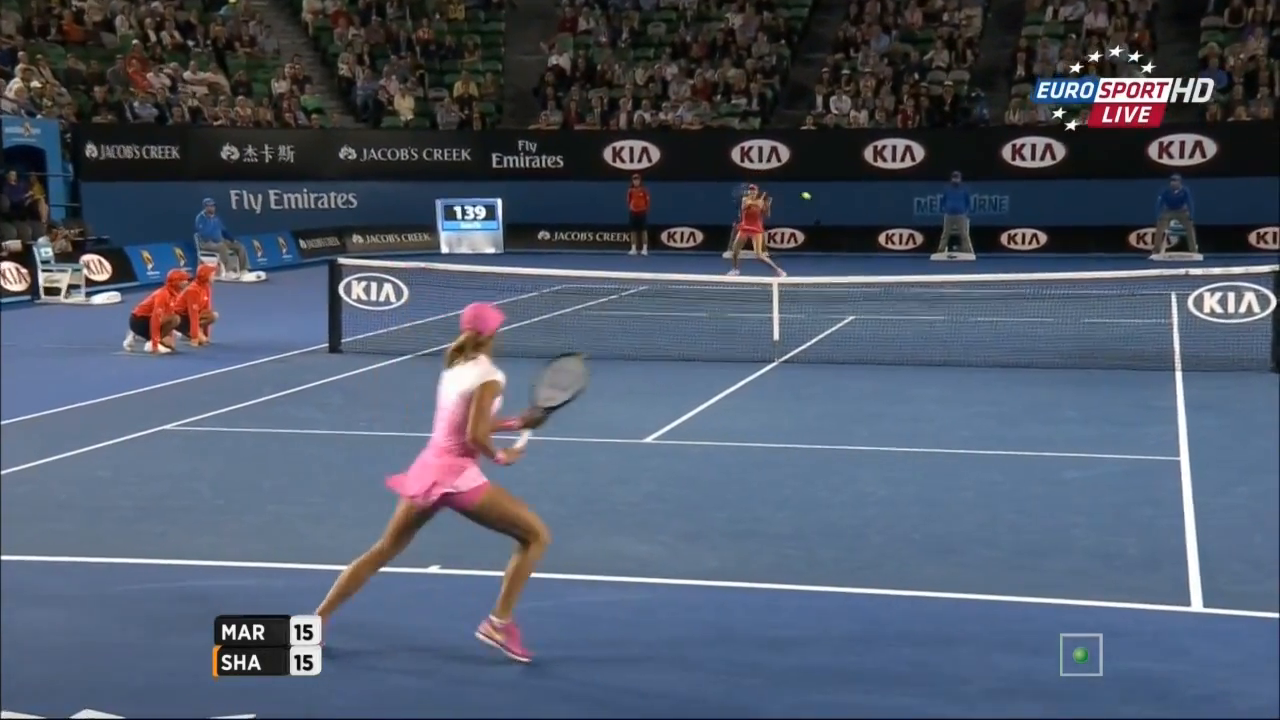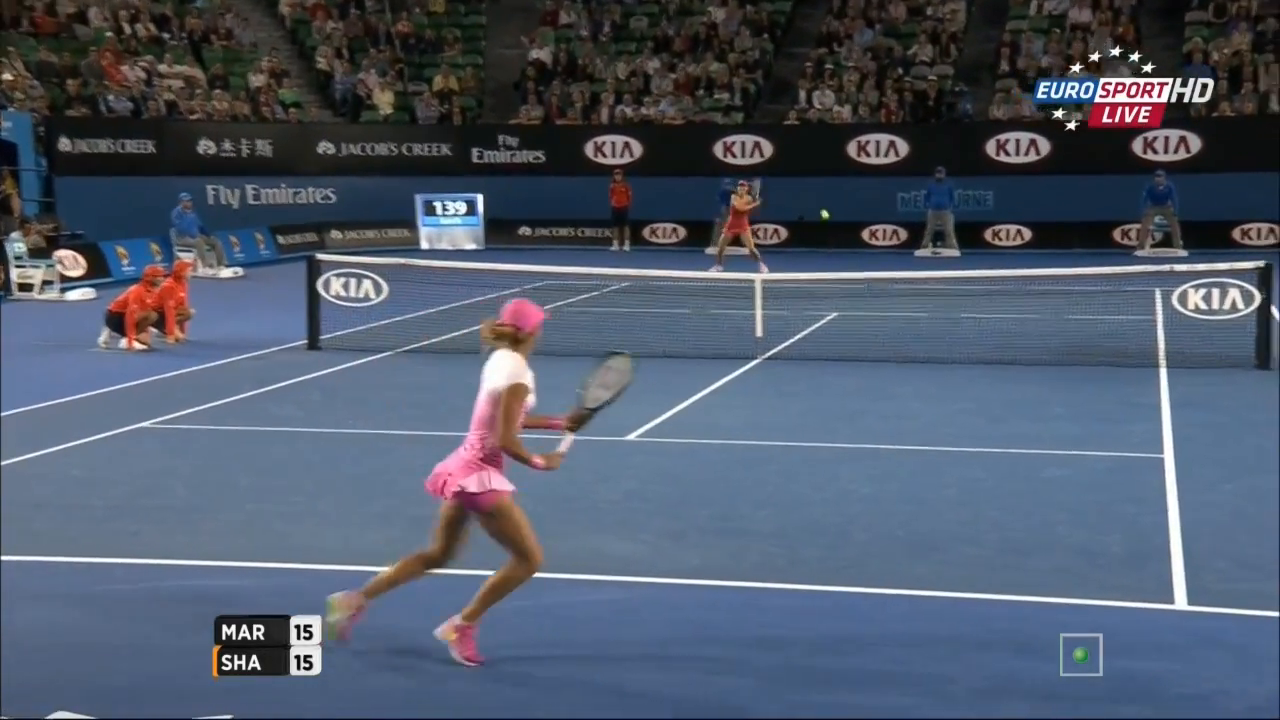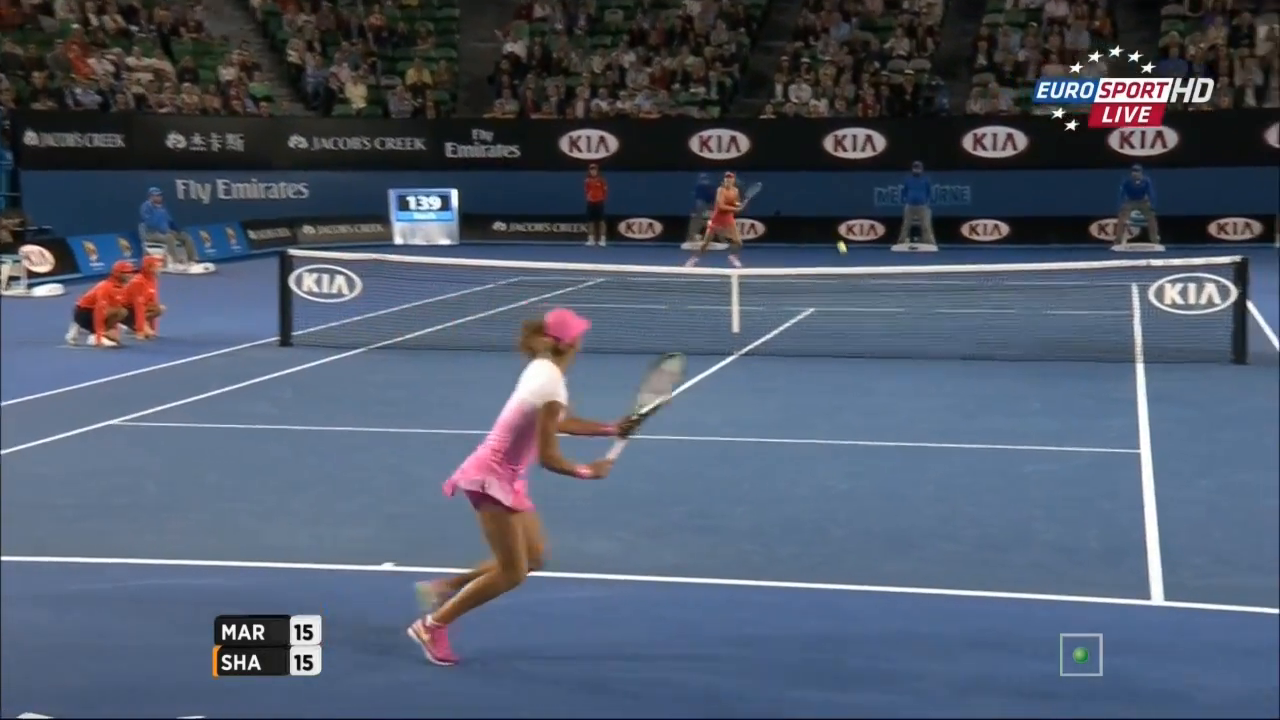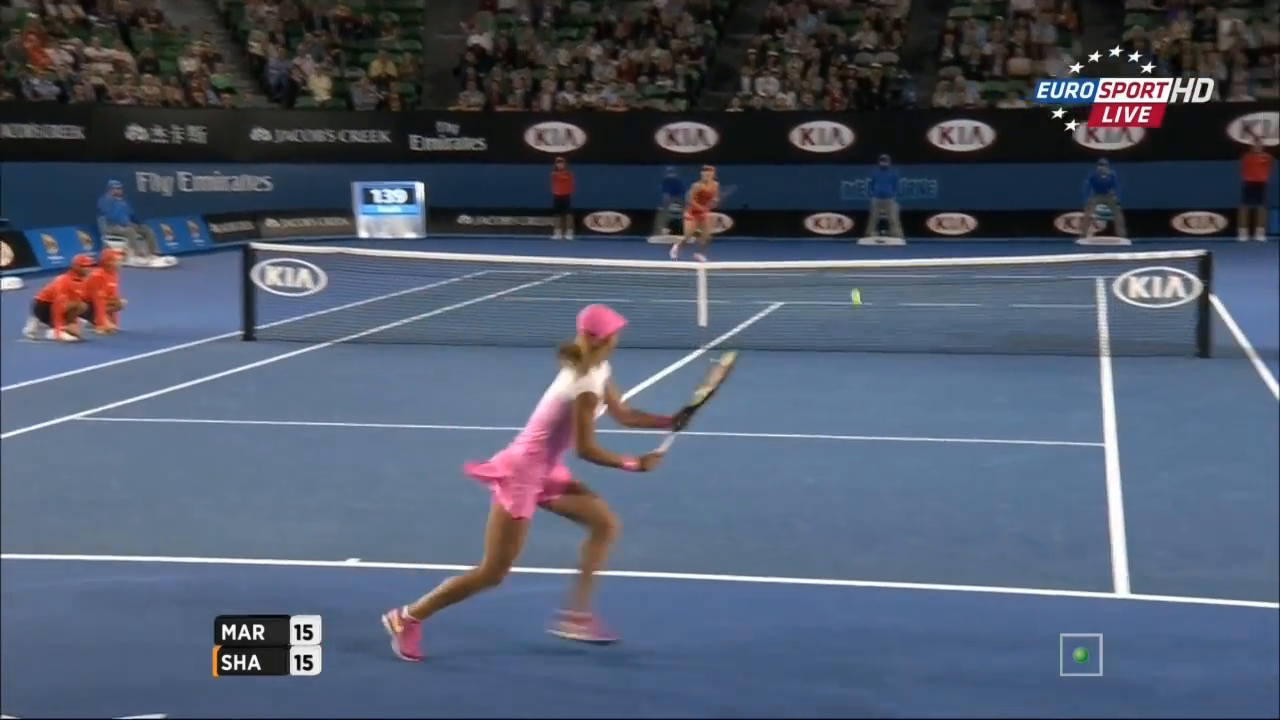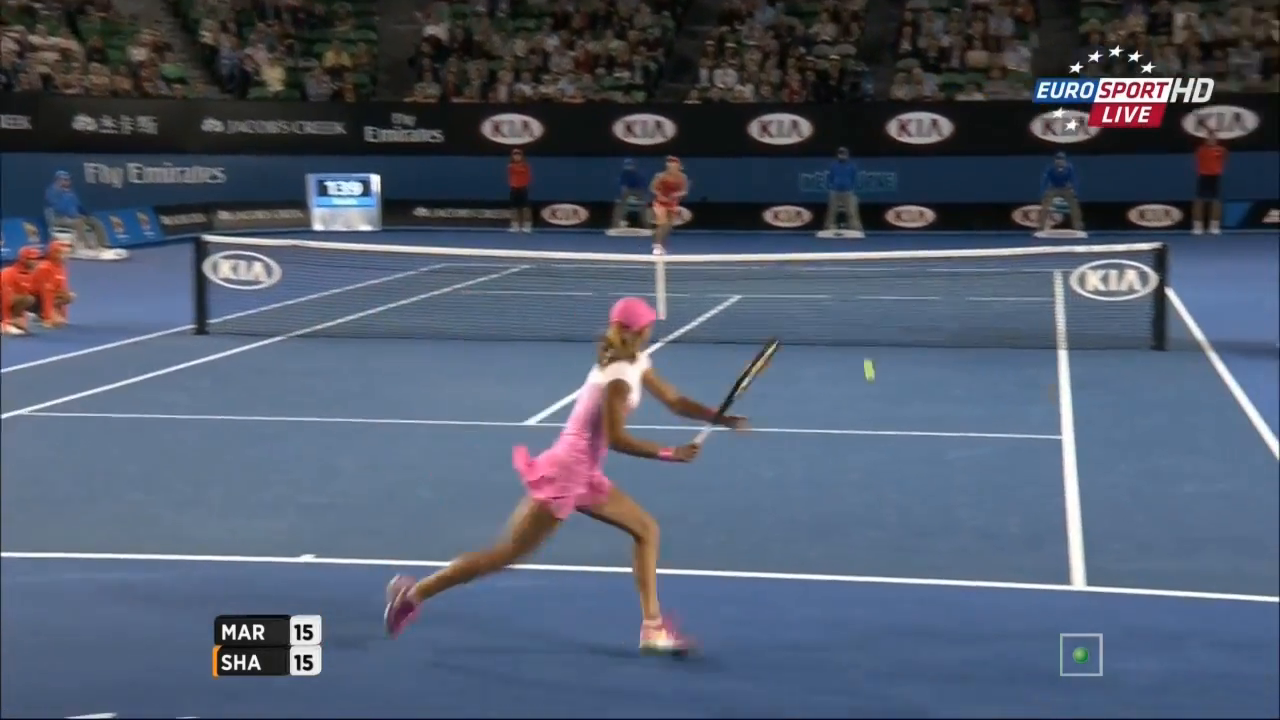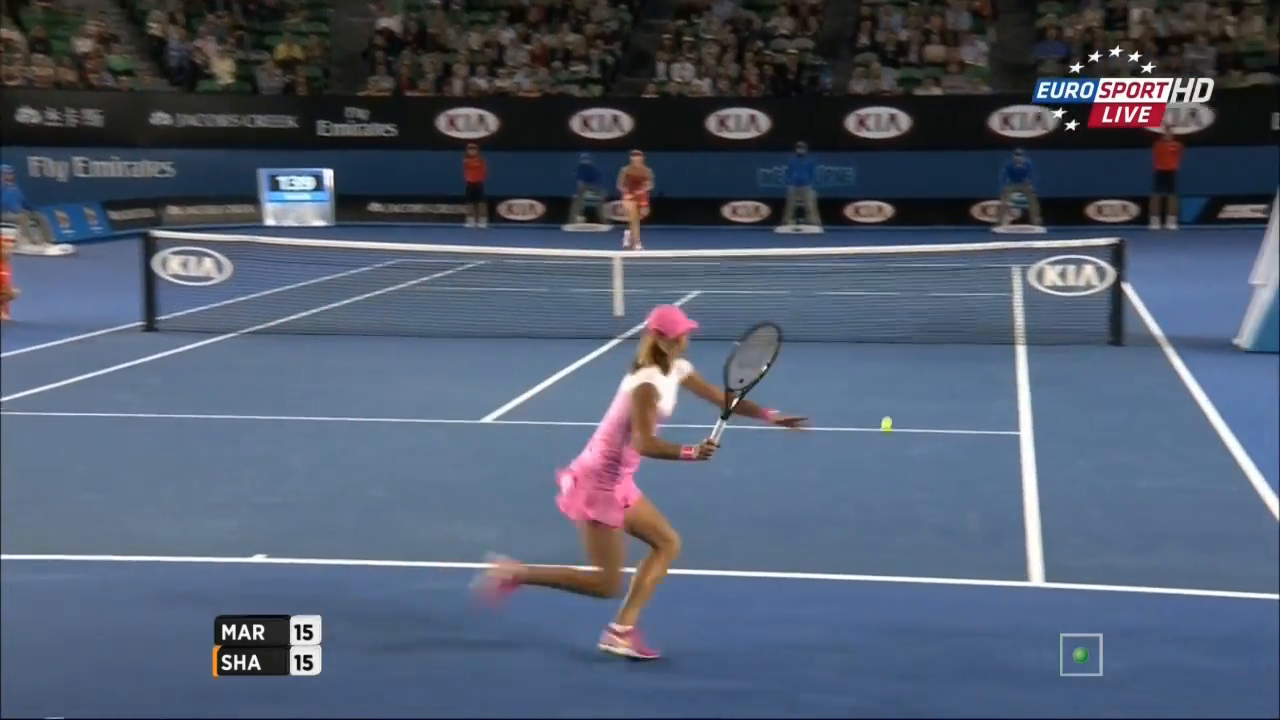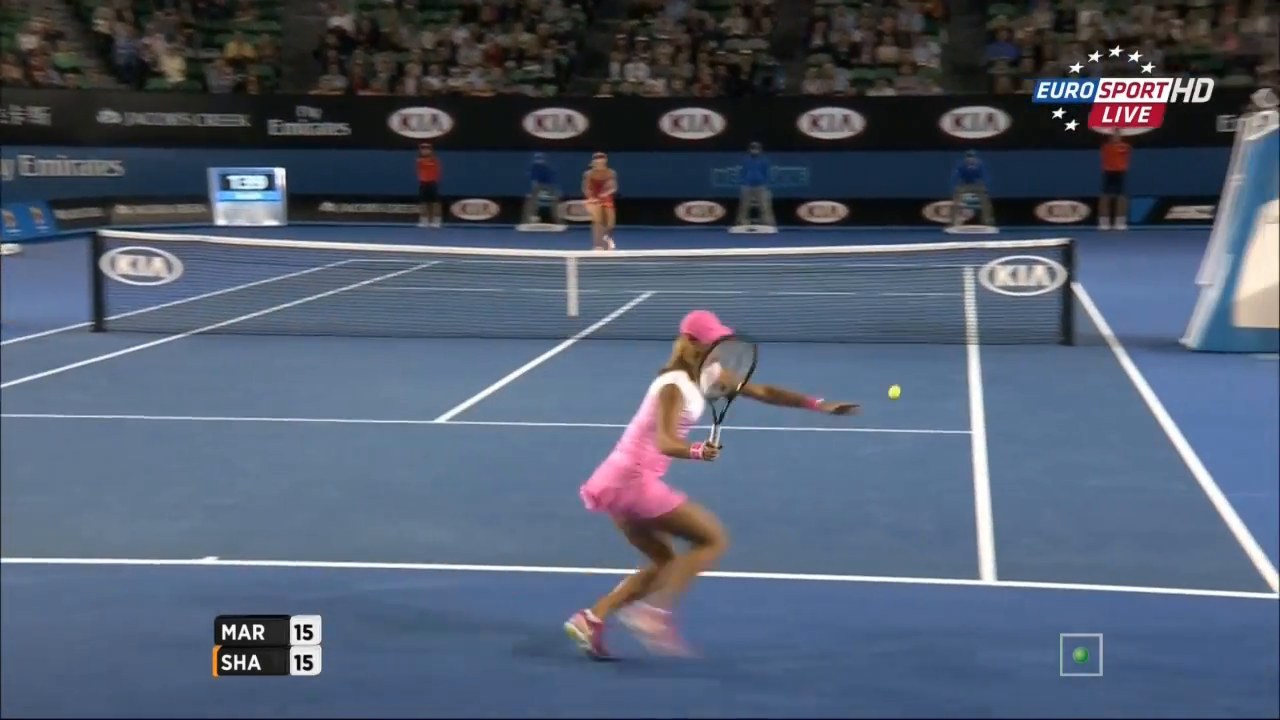
dt=0.1s
person 1, frame 1
left shoulder: (455, 367)
right shoulder: (490, 375)
right elbow: (474, 437)
left wrist: (518, 422)
right wrist: (499, 456)
left hip: (428, 470)
right hip: (457, 476)
left knee: (382, 552)
right knee: (536, 537)
left ankle: (316, 621)
right ankle: (499, 624)
person 1, frame 2
left shoulder: (499, 359)
right shoulder: (520, 376)
right elbow: (504, 440)
left wrist: (558, 423)
right wrist: (538, 461)
left hip: (464, 469)
right hip: (480, 473)
left knee: (439, 554)
right knee: (529, 559)
left ankle: (351, 602)
right ankle: (461, 627)
person 1, frame 3
left shoulder: (541, 367)
right shoulder: (552, 391)
left elbow: (558, 422)
right elbow: (548, 457)
left wrist: (611, 429)
right wrist: (584, 471)
left hip: (501, 473)
right hip: (492, 477)
left knee: (534, 558)
right knee: (512, 573)
left ankle: (441, 590)
right ankle: (433, 627)
person 1, frame 4
left shoulder: (591, 371)
right shoulder: (587, 387)
left elbow: (622, 414)
right elbow: (586, 449)
left wrist: (671, 420)
right wrist: (630, 463)
left hip: (541, 472)
right hip: (521, 474)
left knee: (605, 524)
right knee: (492, 573)
left ankle: (576, 615)
right ankle: (406, 620)
person 1, frame 5
left shoulder: (637, 363)
right shoulder: (620, 375)
left elbow: (677, 402)
right elbow: (616, 439)
left wrist: (722, 418)
right wrist: (669, 453)
left hip: (583, 474)
right hip: (564, 475)
left knee: (646, 531)
right knee: (505, 557)
left ankle: (653, 628)
right ankle: (412, 594)
person 1, frame 6
left shoulder: (675, 371)
right shoulder: (648, 381)
left elbow: (724, 399)
right elbow: (647, 444)
left wrist: (771, 417)
right wrist: (690, 453)
left hip: (613, 481)
right hip: (598, 481)
left knee: (668, 545)
right knee: (607, 585)
left ankle: (622, 631)
right ankle: (510, 574)
person 1, frame 7
left shoulder: (701, 376)
right shoulder: (674, 384)
left elbow: (765, 392)
right elbow: (665, 444)
left wrist: (824, 406)
right wrist: (697, 451)
left hip: (621, 481)
right hip: (630, 483)
left knee: (665, 562)
right knee: (714, 540)
left ankle: (592, 620)
right ankle: (651, 611)
